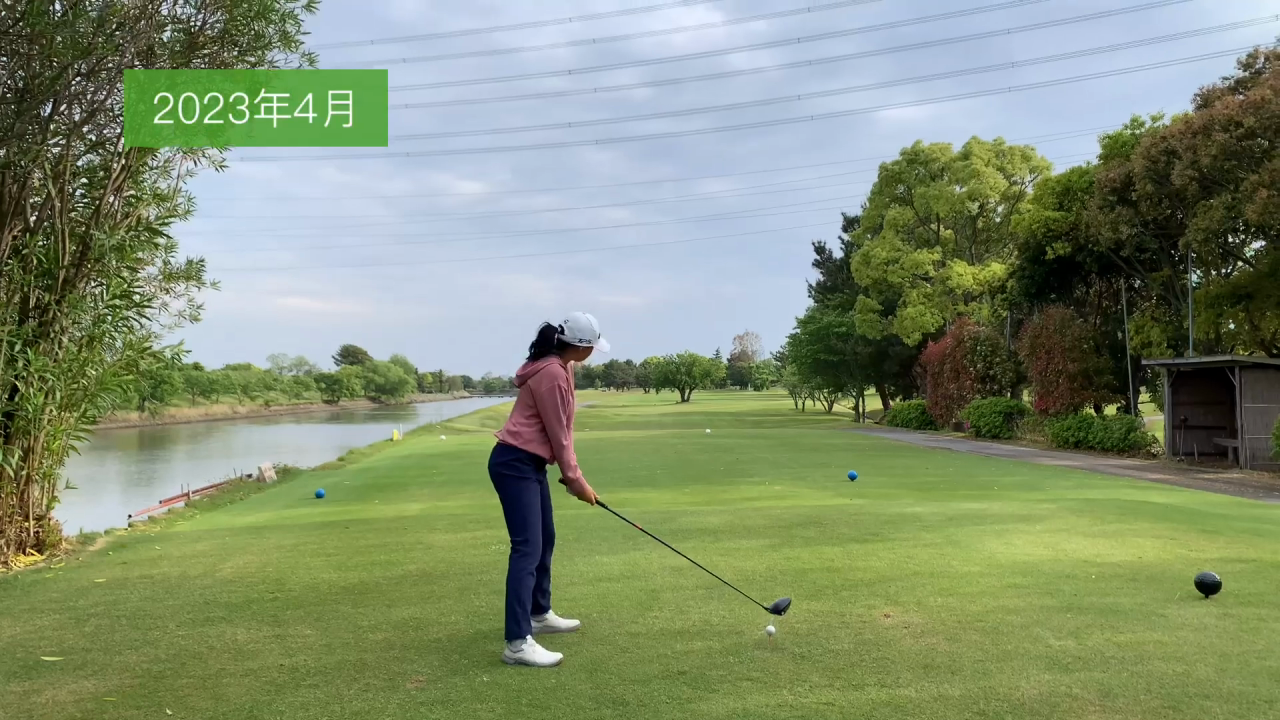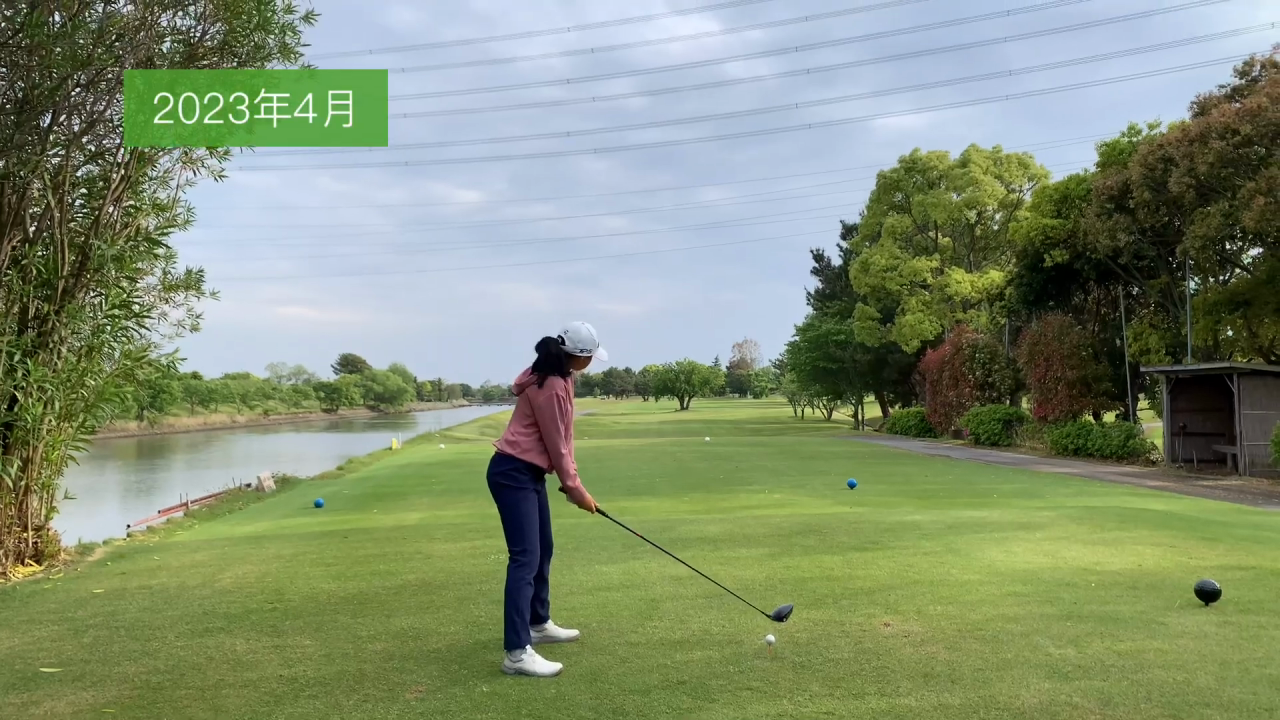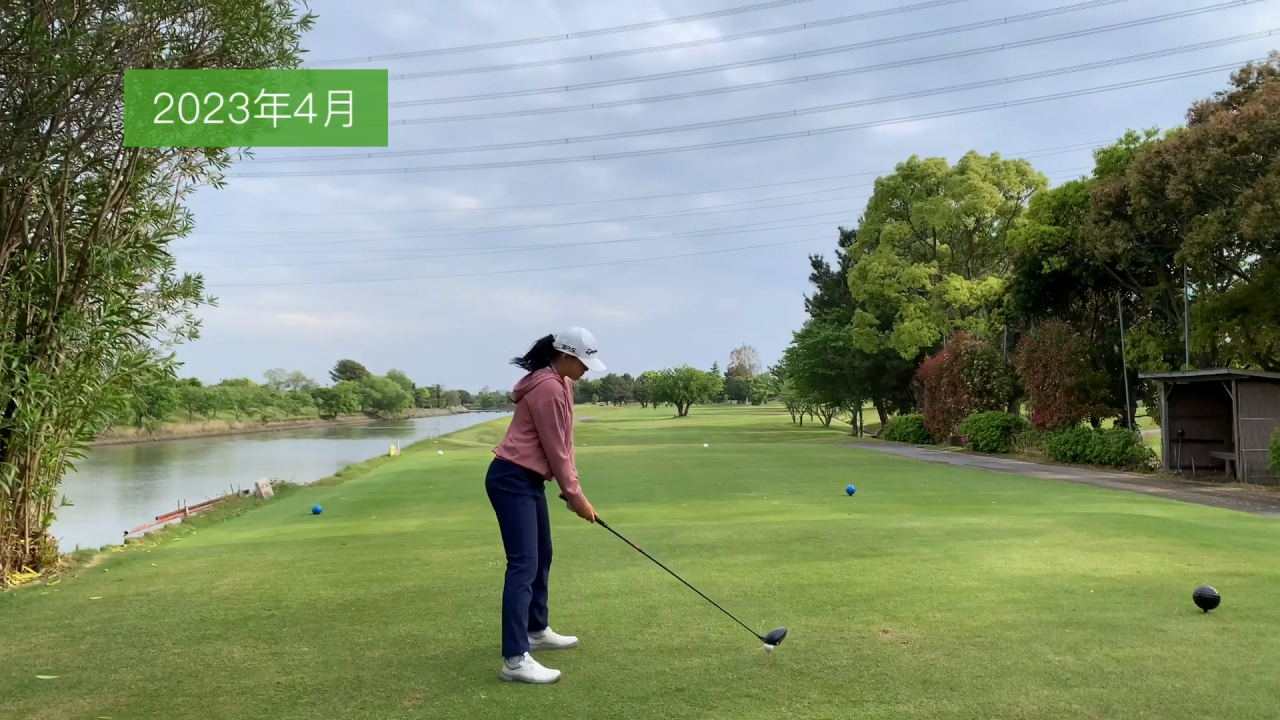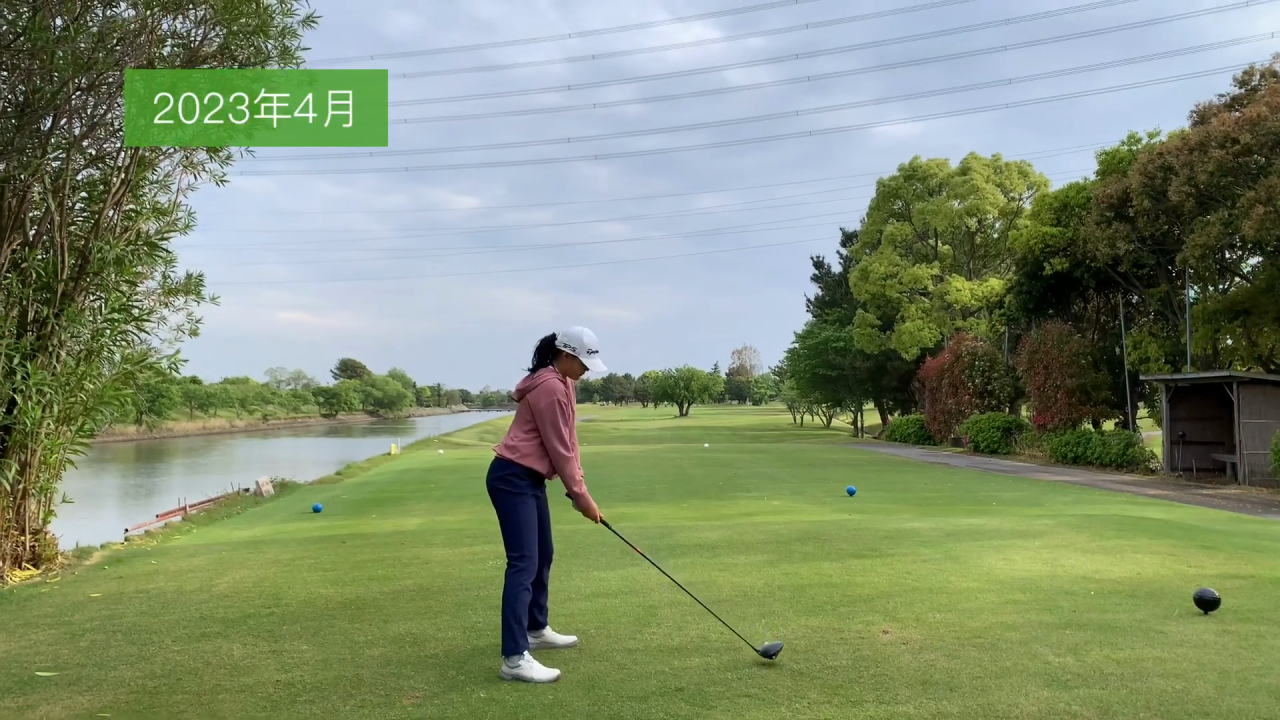
dt=0.4s
person 1, frame 1
left shoulder: (561, 368)
right shoulder: (551, 375)
left elbow: (563, 429)
right elbow: (557, 434)
left wrist: (573, 472)
right wrist: (576, 481)
left hip: (531, 463)
right hip: (514, 463)
left knee: (544, 540)
right knee: (527, 547)
left ankle: (539, 614)
right ankle: (518, 643)
person 1, frame 2
left shoulder: (559, 377)
right shoulder: (550, 387)
left elbow: (562, 438)
right elbow: (555, 444)
left wrist: (573, 480)
right wrist: (576, 489)
left hip: (529, 472)
right hip: (512, 473)
left knee: (542, 549)
right knee: (525, 557)
left ankle: (538, 624)
right ankle: (517, 653)
person 1, frame 3
left shoulder: (560, 383)
right shoulder: (548, 389)
left elbow: (564, 444)
right elbow: (555, 451)
left wrist: (574, 487)
right wrist: (576, 497)
left hip: (529, 479)
right hip: (512, 479)
left knee: (542, 556)
right knee: (523, 564)
left ankle: (537, 631)
right ankle: (515, 660)
person 1, frame 4
left shoulder: (562, 383)
right shoulder: (550, 389)
left elbow: (569, 441)
right elbow: (559, 450)
left wrist: (580, 486)
right wrist: (582, 496)
left hip: (530, 478)
right hip: (512, 478)
left knee: (542, 555)
right knee: (523, 563)
left ankle: (536, 630)
right ankle: (515, 658)
